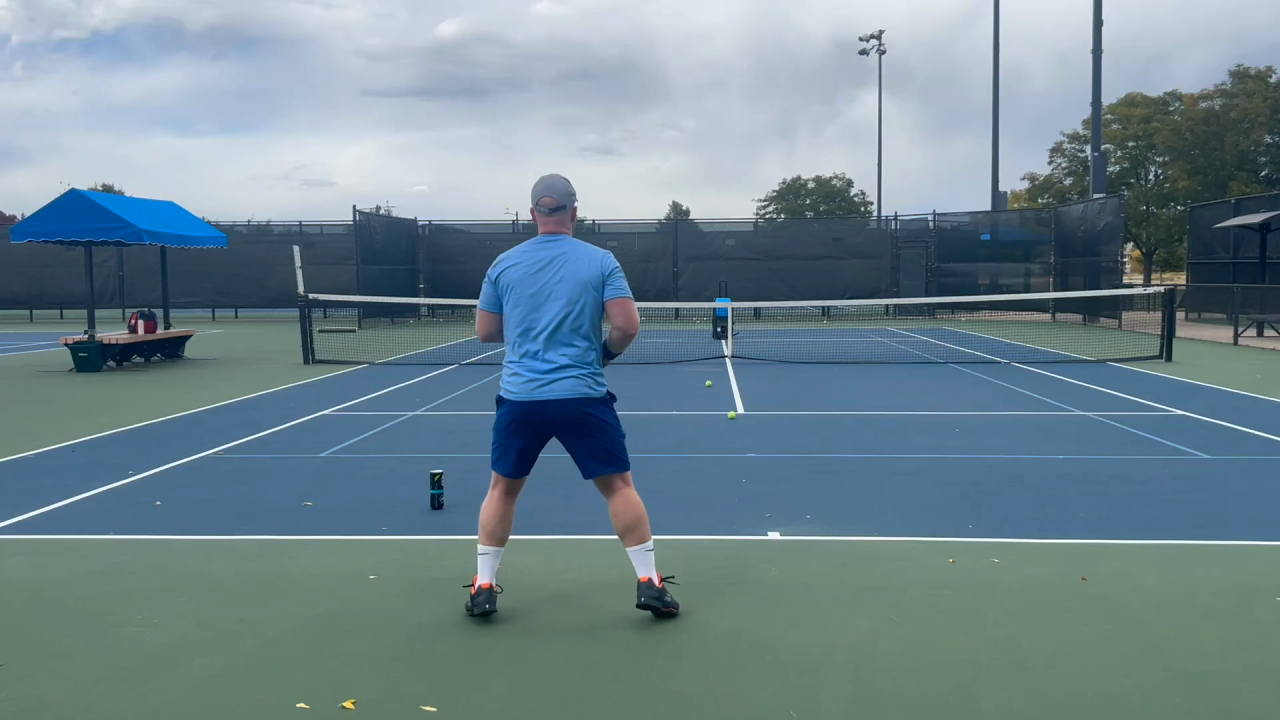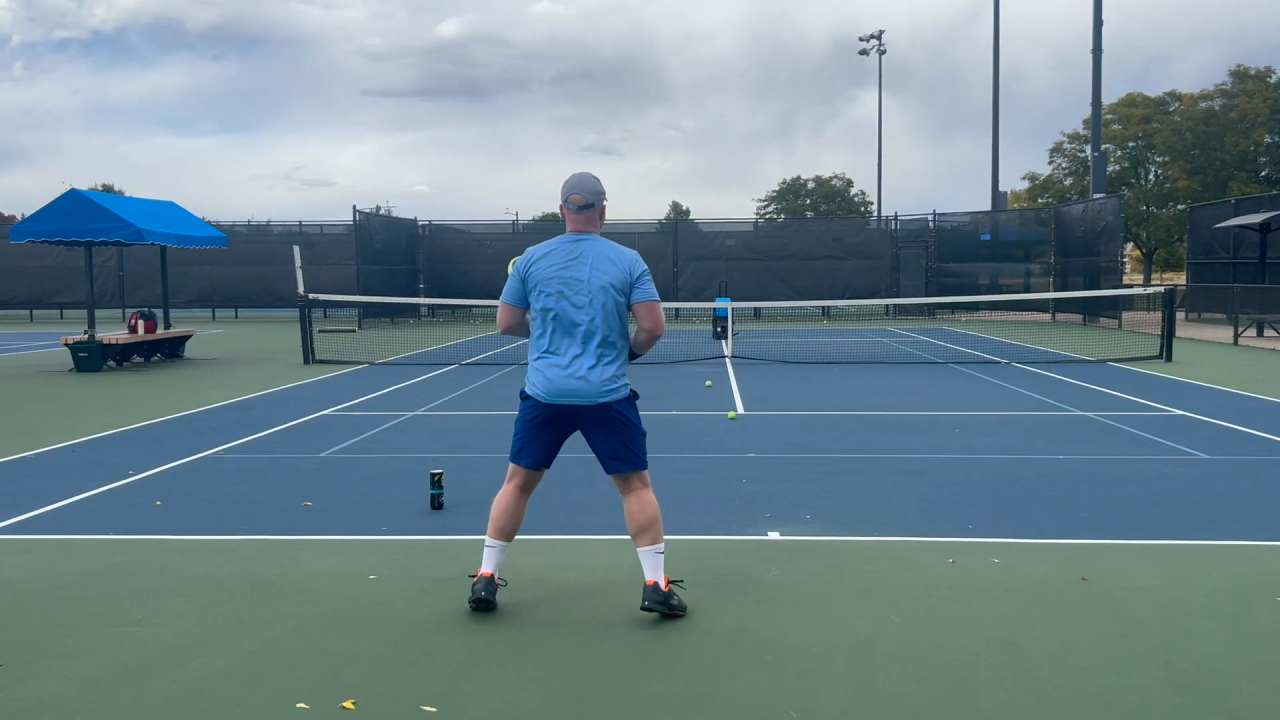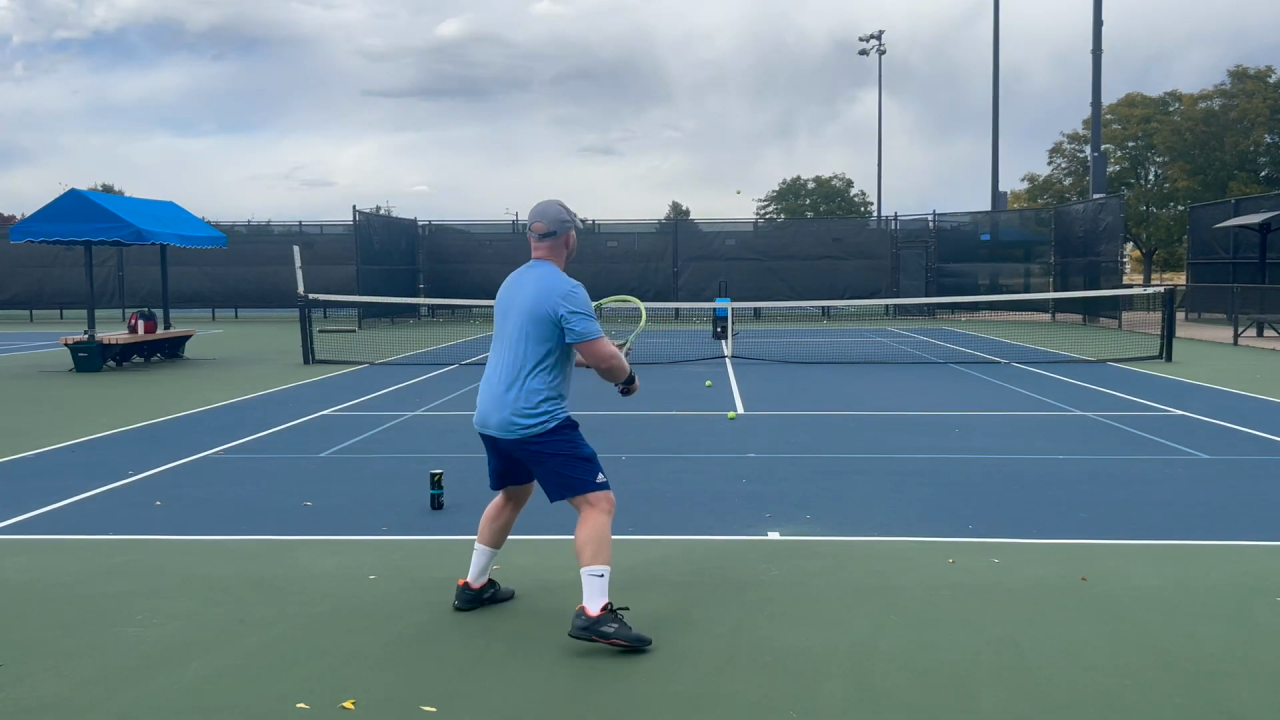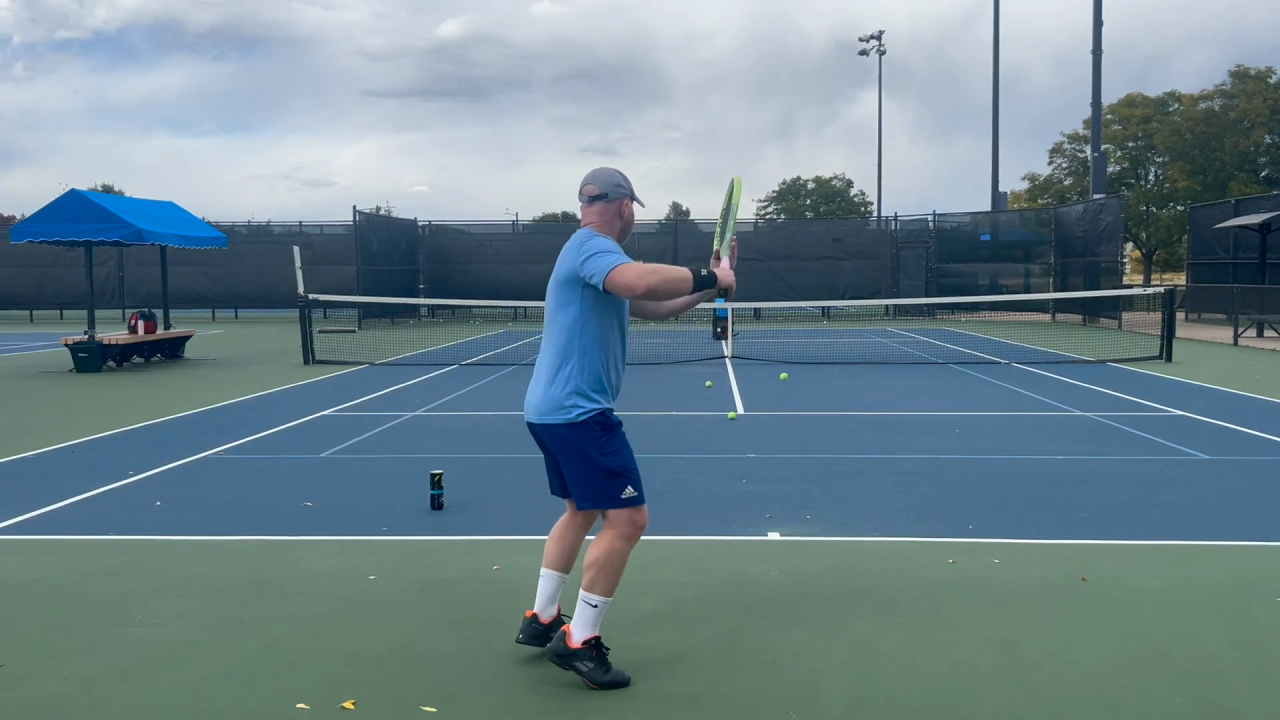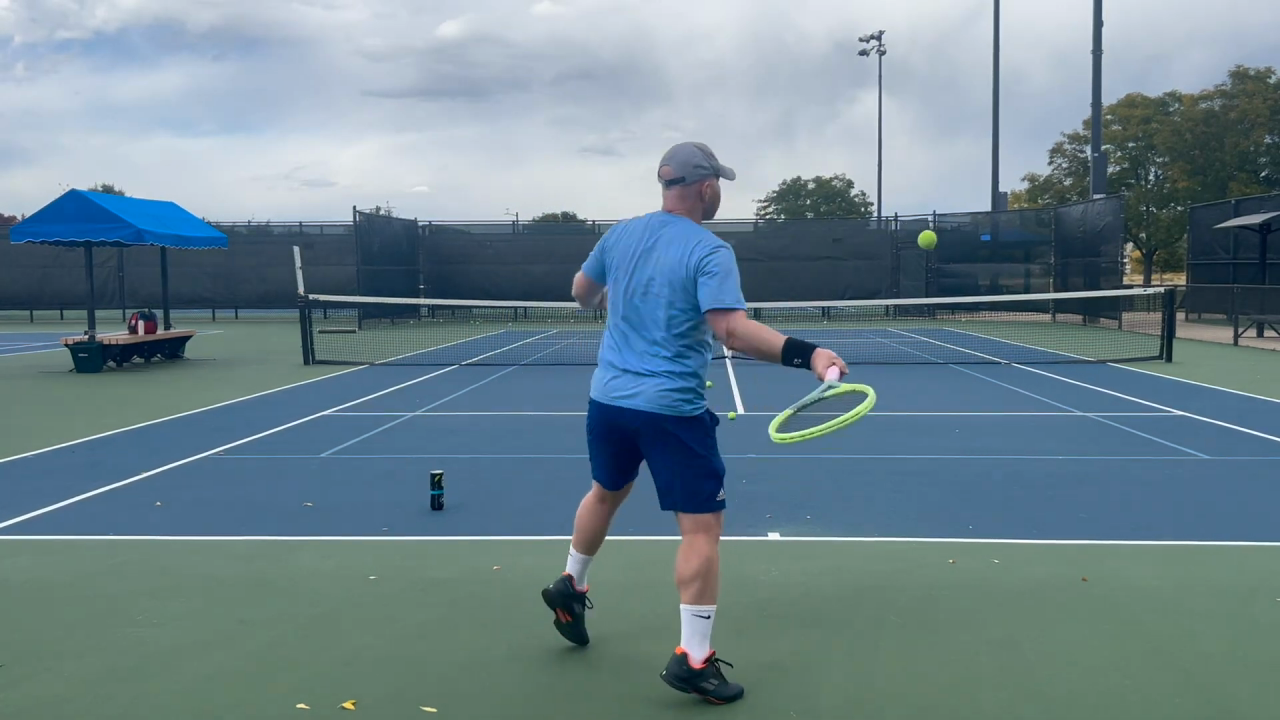
dt=0.7s
person 1, frame 1
left shoulder: (504, 264)
right shoulder: (600, 260)
left elbow: (485, 332)
right elbow: (627, 326)
right wrist: (607, 351)
left hip: (520, 396)
right hip: (582, 395)
left knee: (502, 488)
right knee: (618, 485)
left ankle: (484, 588)
right ankle: (649, 583)
person 1, frame 2
left shoulder: (532, 259)
right shoulder: (628, 261)
left elbow: (506, 323)
right elbow: (654, 327)
right wrist: (630, 350)
left hip: (544, 393)
right hip: (607, 396)
left knee: (517, 483)
right knee: (637, 485)
left ankle: (486, 579)
right ankle: (657, 587)
person 1, frame 3
left shoulder: (513, 284)
right shoulder: (568, 293)
right elbow: (603, 360)
left wrist: (582, 357)
right wrist: (627, 376)
left hip: (493, 418)
right hip: (538, 423)
left knee: (514, 493)
right knee: (597, 504)
left ankle: (474, 584)
right ankle: (595, 612)
person 1, frame 4
left shoulder: (594, 254)
right shoulder: (591, 246)
left elbow: (655, 304)
right elbow: (641, 282)
left wrist: (705, 285)
right wrist: (707, 278)
left hip: (554, 411)
right hip: (579, 413)
left knee: (583, 511)
right knee: (624, 522)
left ankle: (541, 619)
right ankle: (577, 641)
person 1, frame 5
left shoulder: (621, 234)
right shoulder: (710, 250)
left elbow: (581, 292)
right elbow: (734, 331)
right wrist: (806, 354)
left hip: (607, 400)
right hip: (672, 408)
left knee: (606, 493)
right knee: (701, 528)
left ankle: (570, 589)
right ankle: (693, 658)
